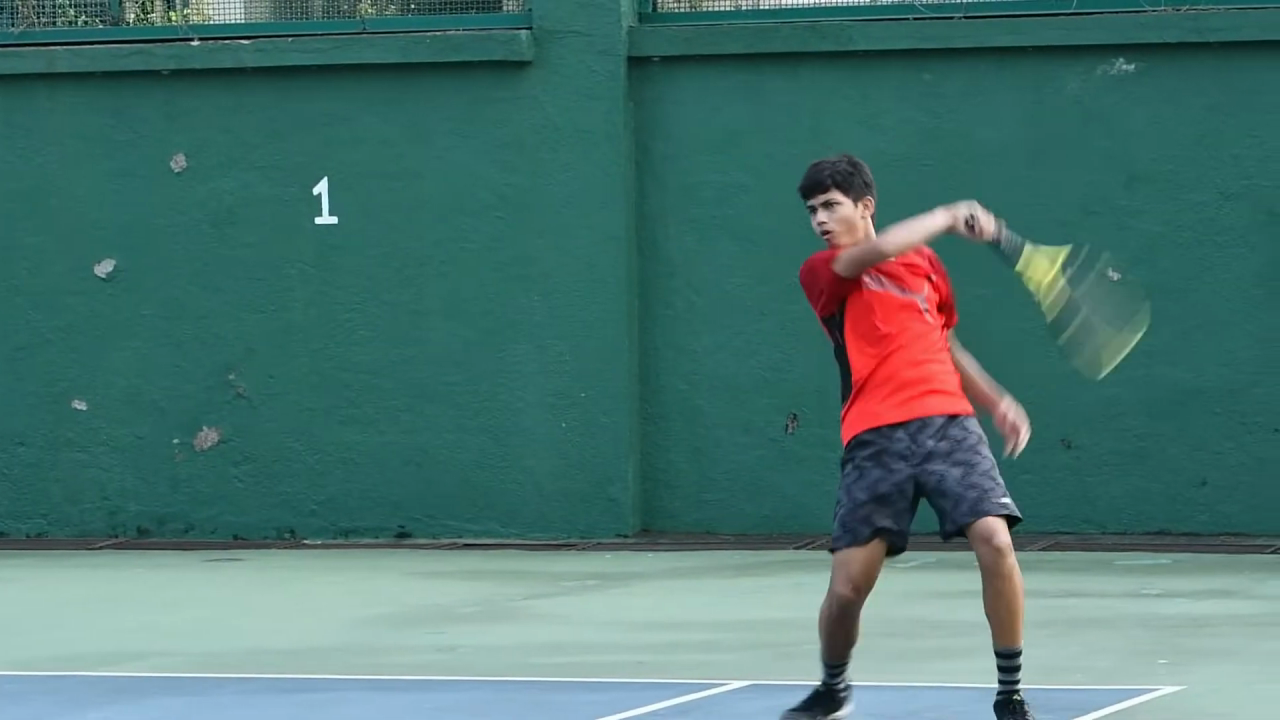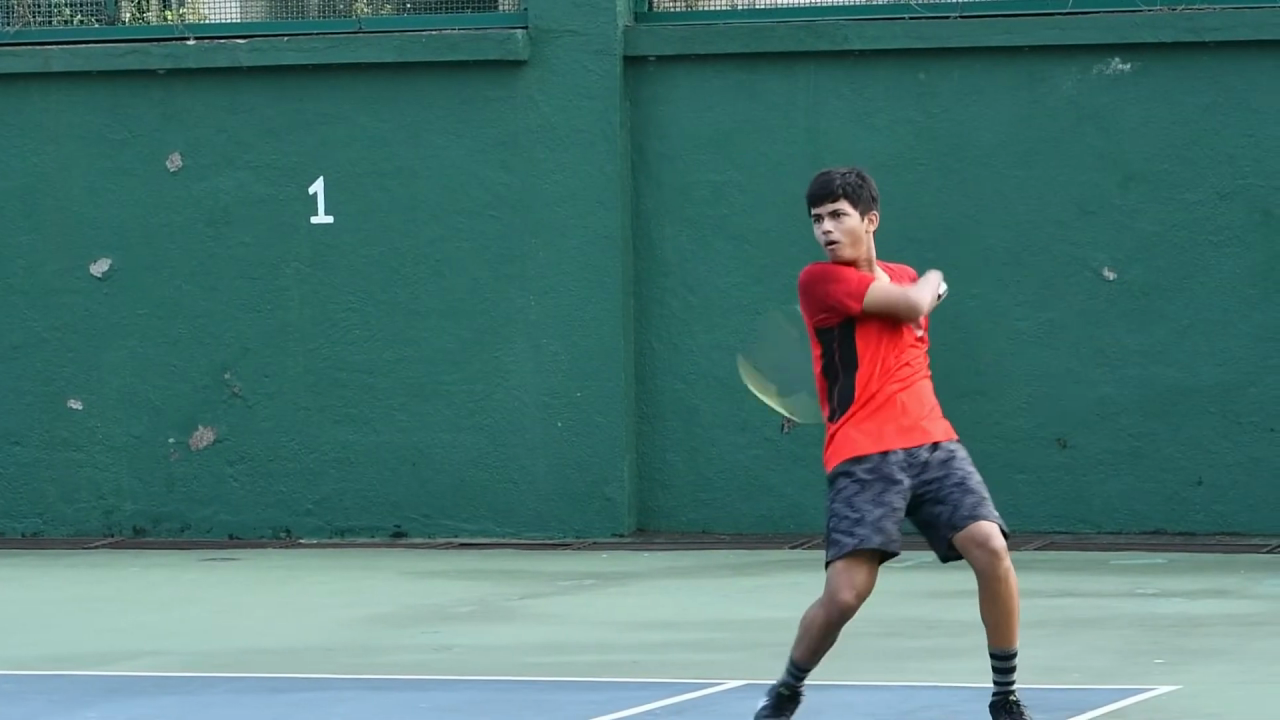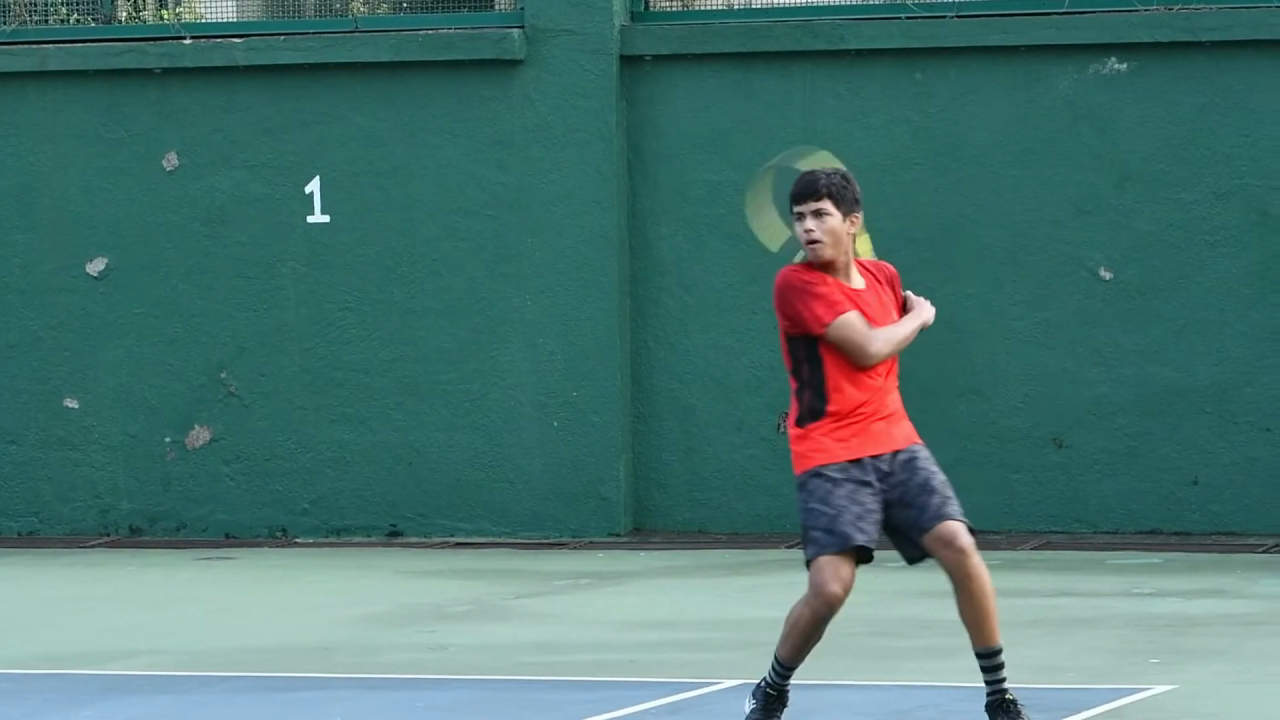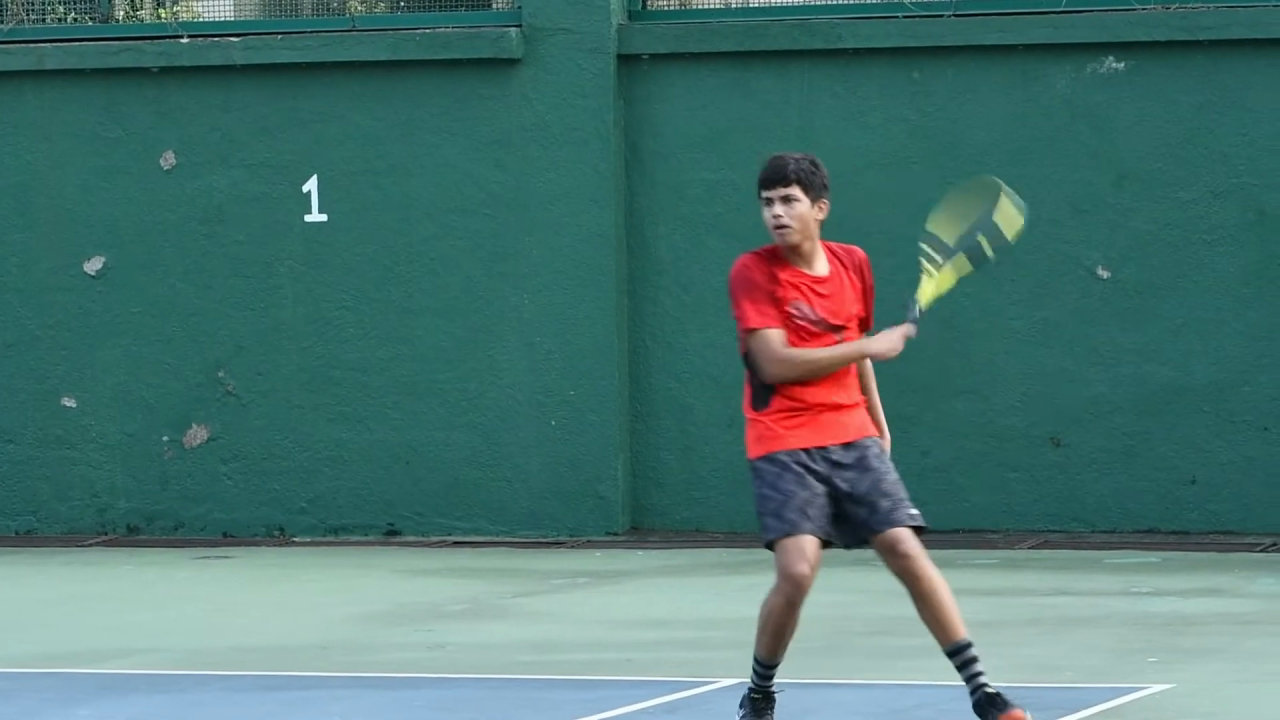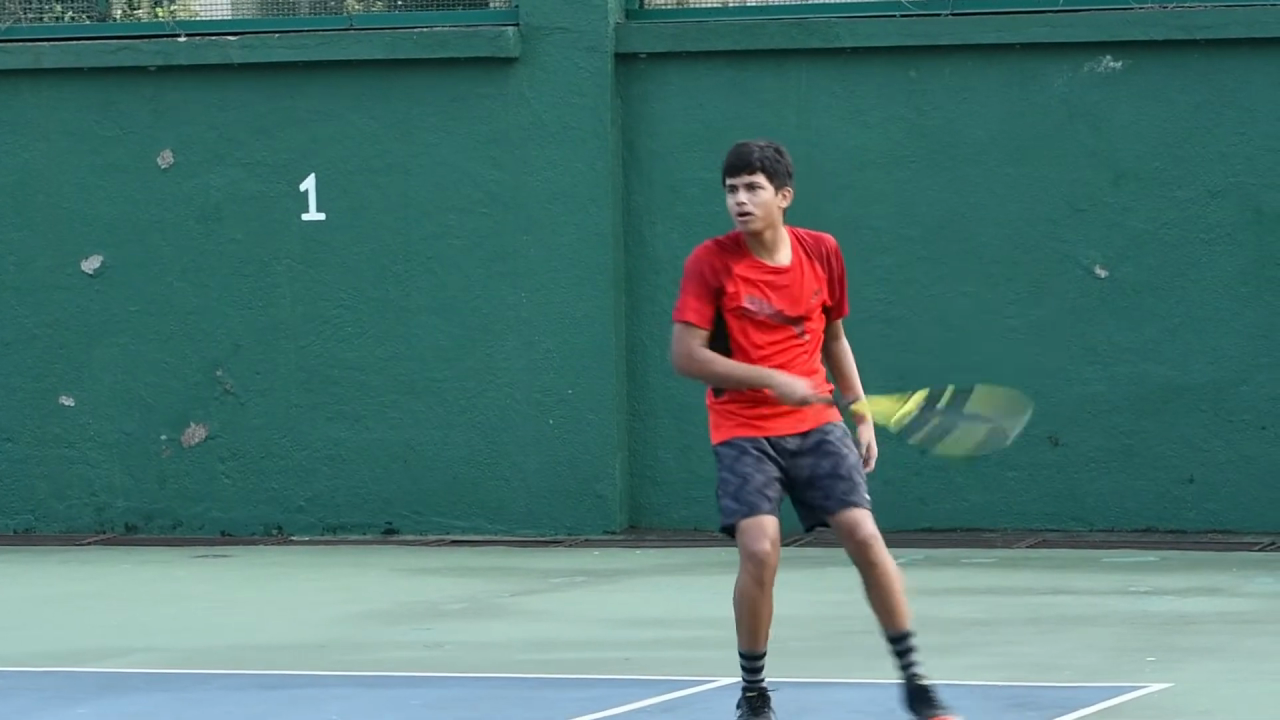
dt=0.2s
person 1, frame 1
left shoulder: (926, 263)
right shoulder: (818, 271)
right elbow: (881, 249)
left wrist: (998, 402)
right wrist: (955, 215)
left hip: (950, 424)
right hip: (874, 439)
left knee: (995, 545)
right knee: (847, 586)
person 1, frame 2
left shoulder: (905, 279)
right shoulder: (819, 279)
right elbow: (912, 308)
right wrist: (931, 285)
left hip: (933, 444)
right hip: (861, 458)
left knee: (990, 549)
right knee: (843, 595)
person 1, frame 3
left shoulder: (884, 277)
right shoulder: (797, 284)
right elbow: (873, 348)
right wrist: (917, 318)
left hip: (897, 447)
right hip: (828, 459)
left knee: (959, 548)
right knee: (829, 587)
person 1, frame 4
left shoulder: (853, 264)
right shoulder: (753, 273)
right elbow: (777, 366)
left wrist: (878, 425)
right wrist: (869, 348)
left hip: (853, 439)
right hip: (782, 447)
left knee: (908, 552)
right knee: (797, 569)
person 1, frame 5
left shoulder: (822, 249)
right shoulder: (709, 261)
right elbow: (686, 356)
left wrist: (860, 413)
right wrist: (777, 381)
left hip: (815, 426)
right hip: (745, 429)
left knee: (865, 538)
right knee: (760, 550)
